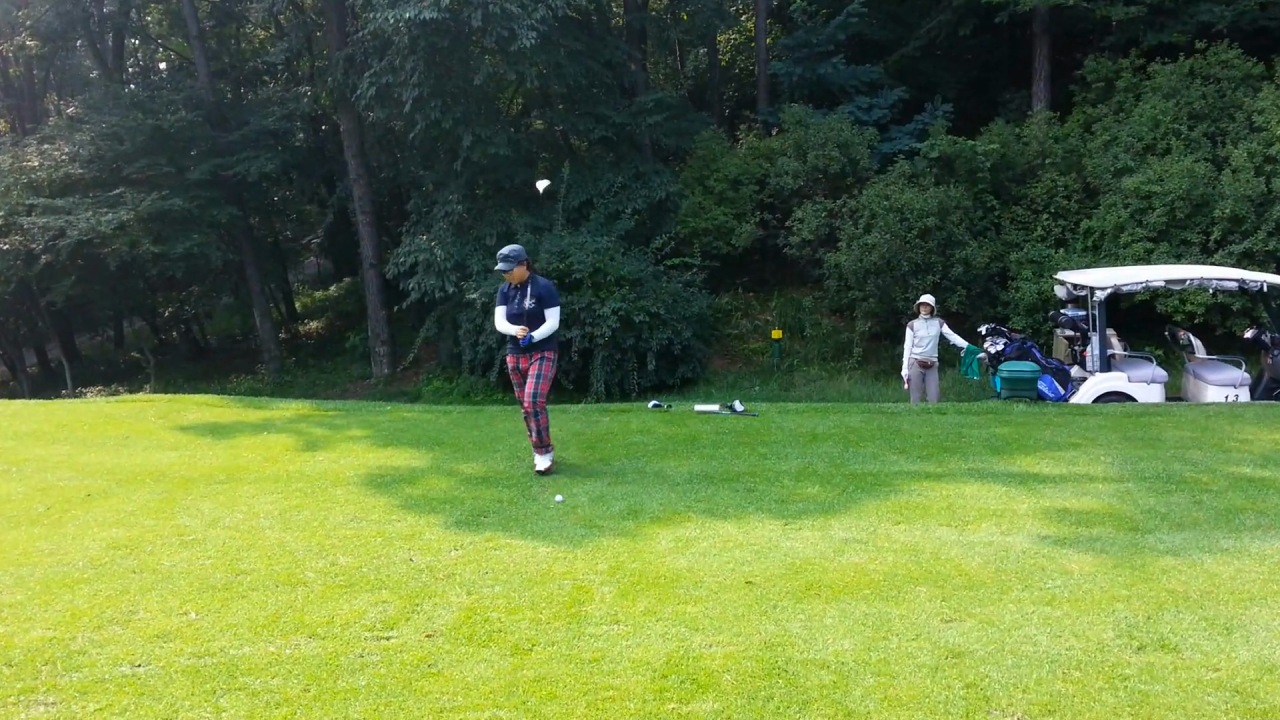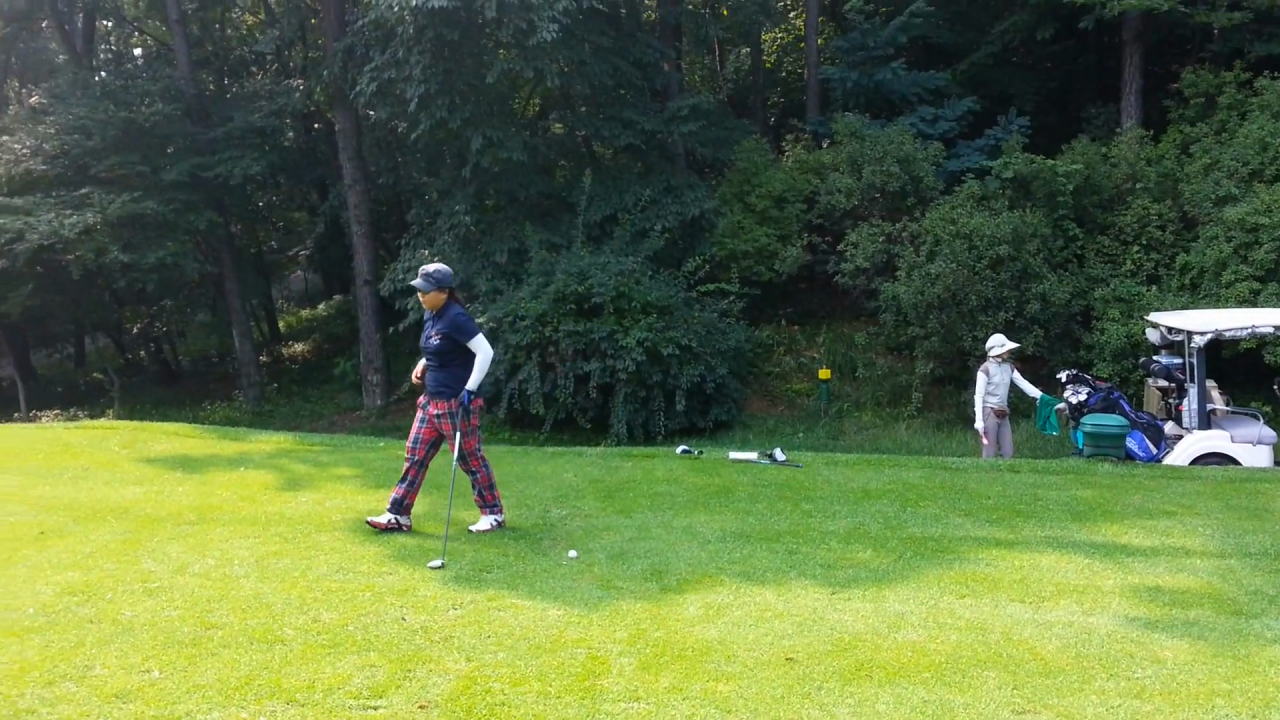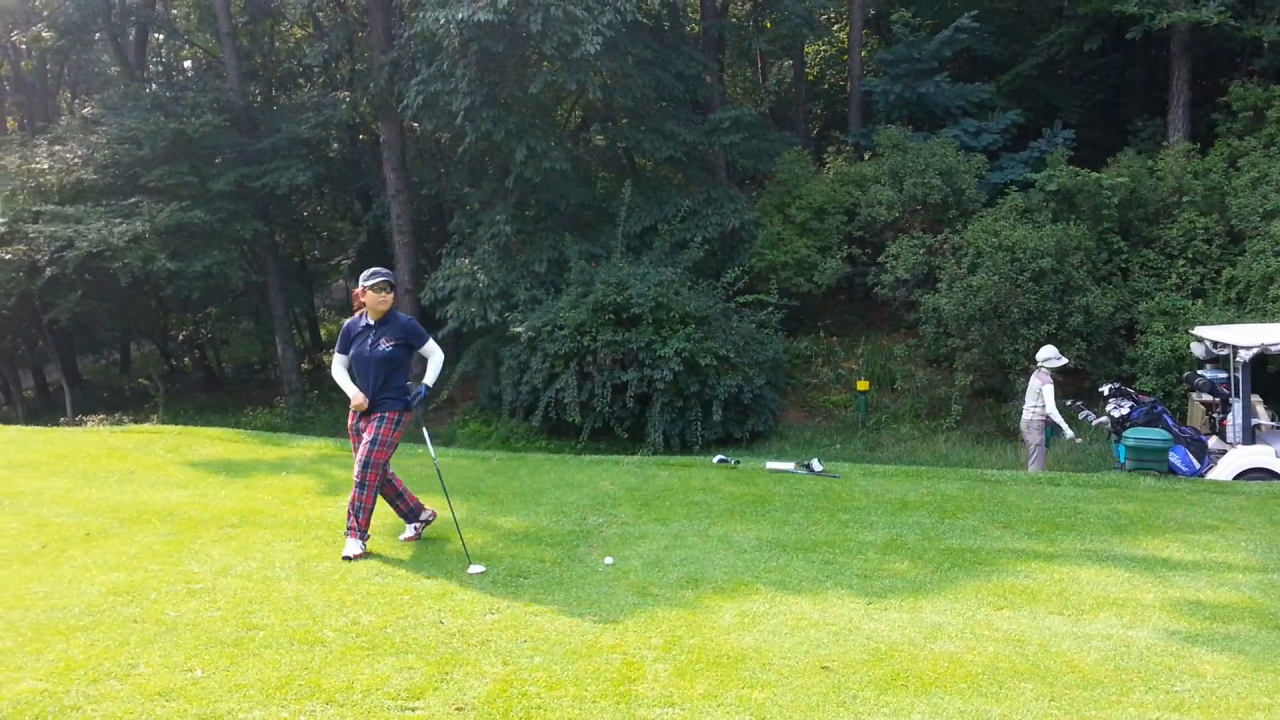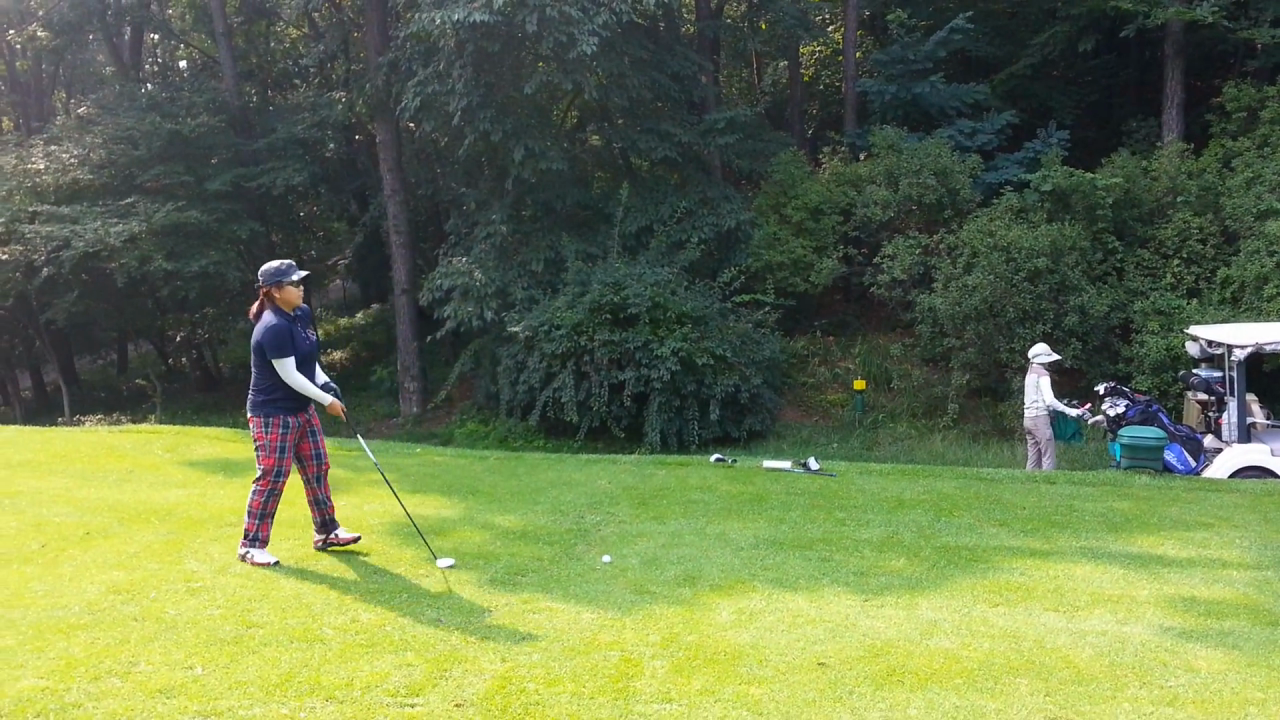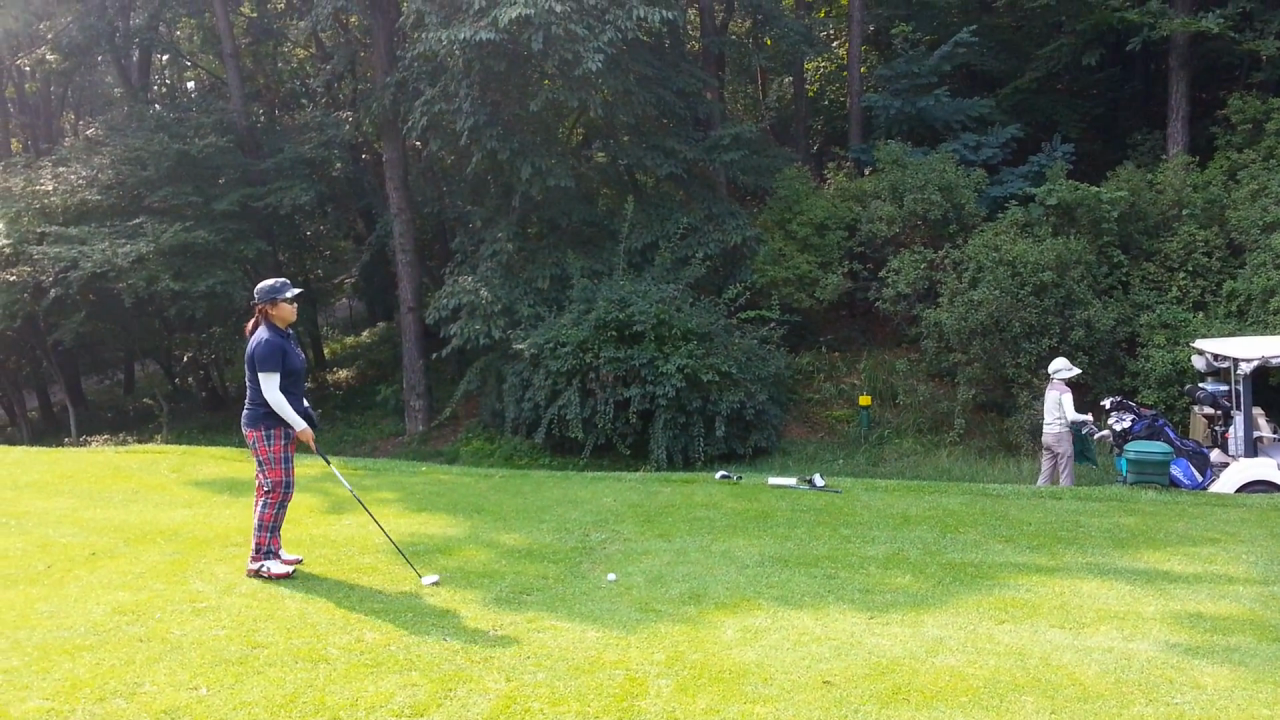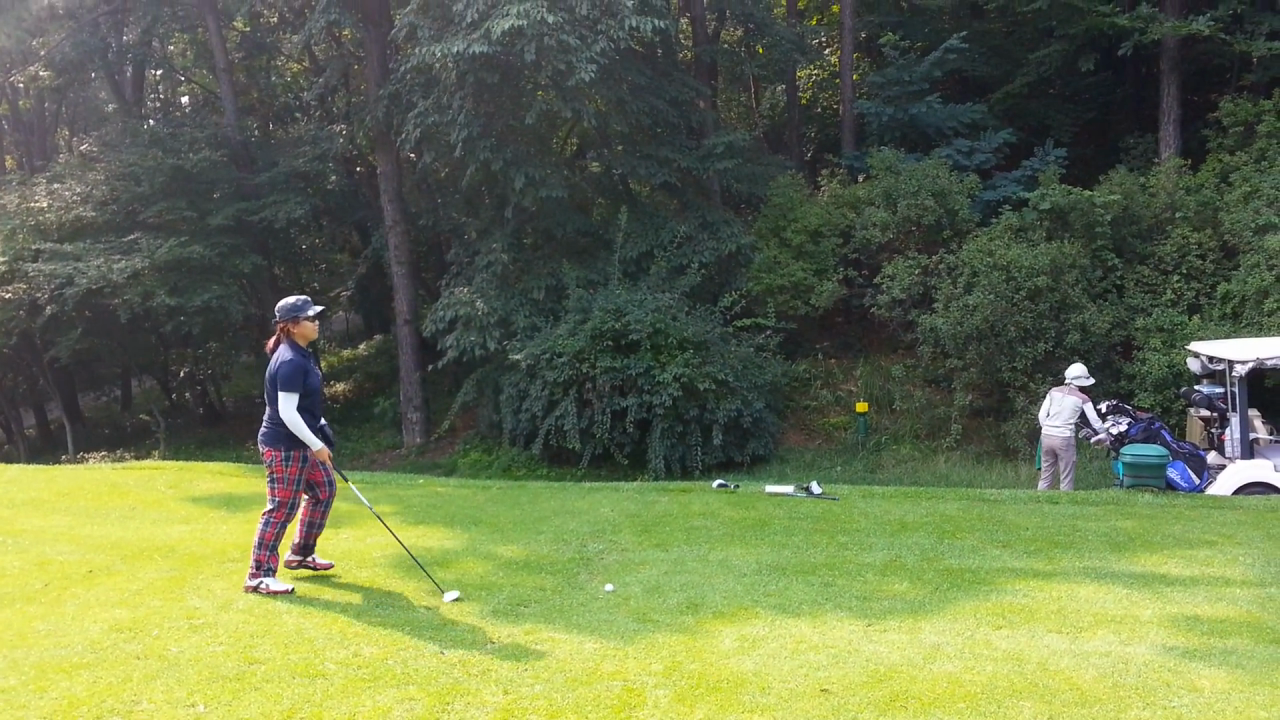
dt=0.7s
person 1, frame 1
left shoulder: (544, 287)
right shoulder: (505, 290)
left elbow: (553, 322)
right elbow: (499, 321)
left wrist: (531, 337)
right wrist: (516, 330)
left hip: (543, 353)
right hip: (515, 355)
left knee: (533, 400)
right knee: (530, 403)
left ankle: (544, 452)
right ankle: (541, 451)
person 1, frame 2
left shoulder: (456, 318)
right shoulder: (431, 315)
left elbow: (485, 352)
left wrist: (470, 390)
right wrist: (422, 365)
left hip: (456, 401)
right hip: (431, 399)
left knee: (469, 458)
right knee: (415, 455)
left ankle: (493, 513)
right ankle: (398, 515)
person 1, frame 3
left shoulder: (404, 325)
right shoulder: (351, 327)
left elbow: (436, 355)
right elbow: (338, 367)
left wrist: (425, 386)
right wrist: (353, 392)
left hip: (390, 412)
right hip: (360, 412)
left knee: (366, 472)
right knee: (380, 473)
left ankle: (357, 536)
right ankle: (418, 514)
person 1, frame 4
left shoulder: (302, 314)
right shoulder: (272, 327)
right elbow: (290, 376)
left wrist: (324, 381)
right wrist: (327, 400)
left hip: (301, 408)
right hip: (272, 413)
left knee: (317, 467)
right knee: (272, 478)
left ankle: (326, 531)
right ankle: (251, 545)
person 1, frame 5
left shoulder: (286, 336)
right shoulder: (267, 342)
right elbow: (270, 393)
left wrist: (304, 408)
right wrist: (300, 425)
left hip: (280, 425)
right hip: (266, 426)
left knee: (273, 488)
right knee: (278, 488)
left ankle: (270, 549)
right ankle: (260, 559)
person 1, frame 6
left shoulder: (302, 354)
right shoulder: (290, 362)
right elbow: (287, 413)
left wrist: (320, 424)
right wrist: (316, 444)
left hip: (299, 443)
right hip: (284, 445)
left knee: (324, 490)
right knee: (281, 508)
left ankle: (301, 553)
right ankle: (258, 575)
